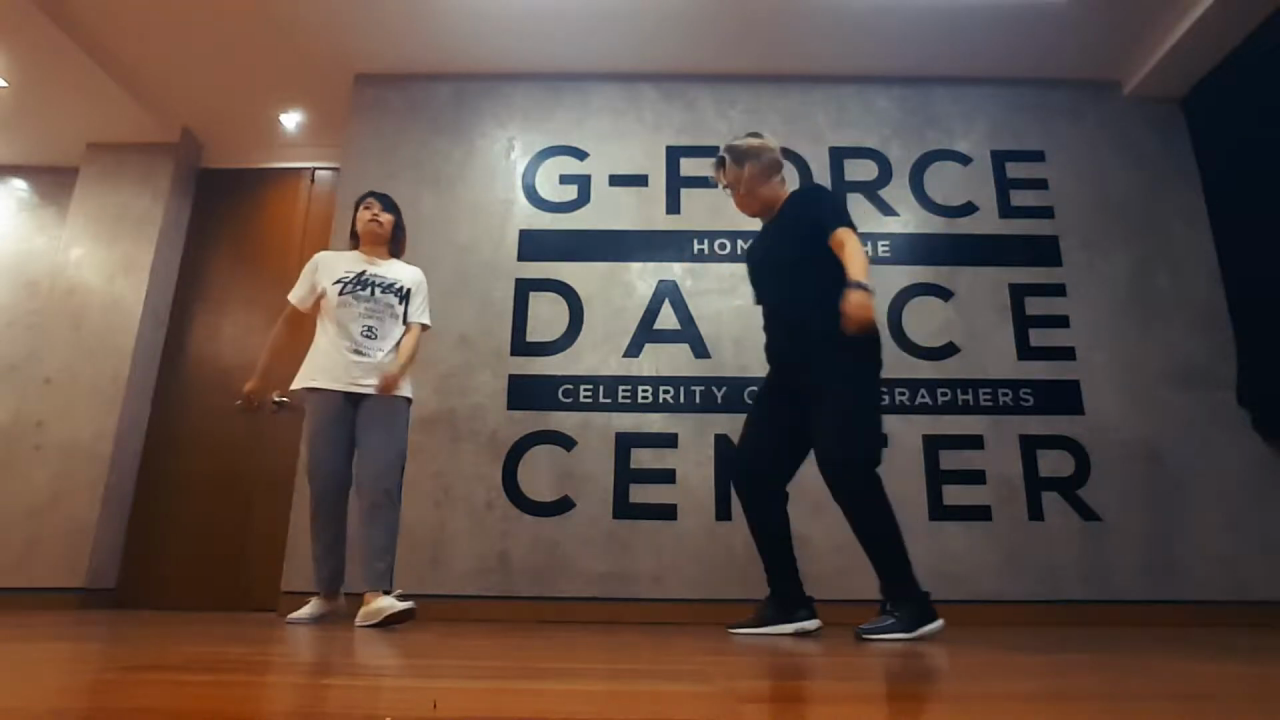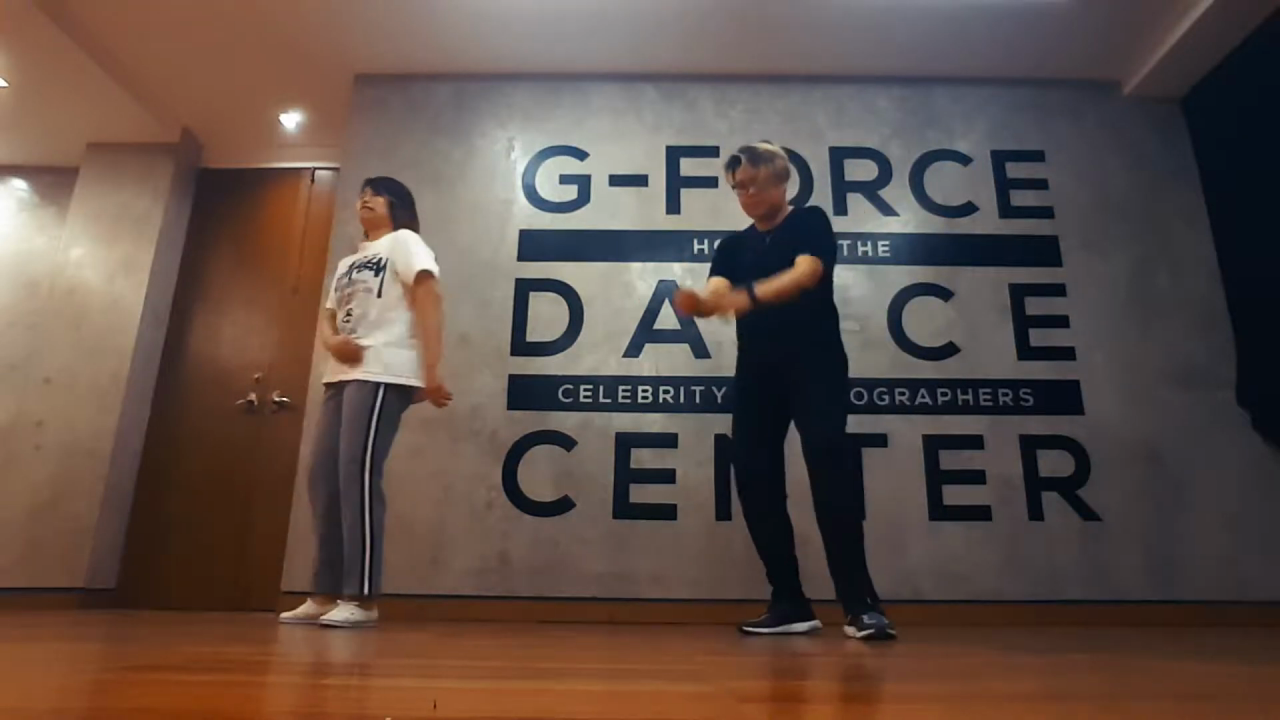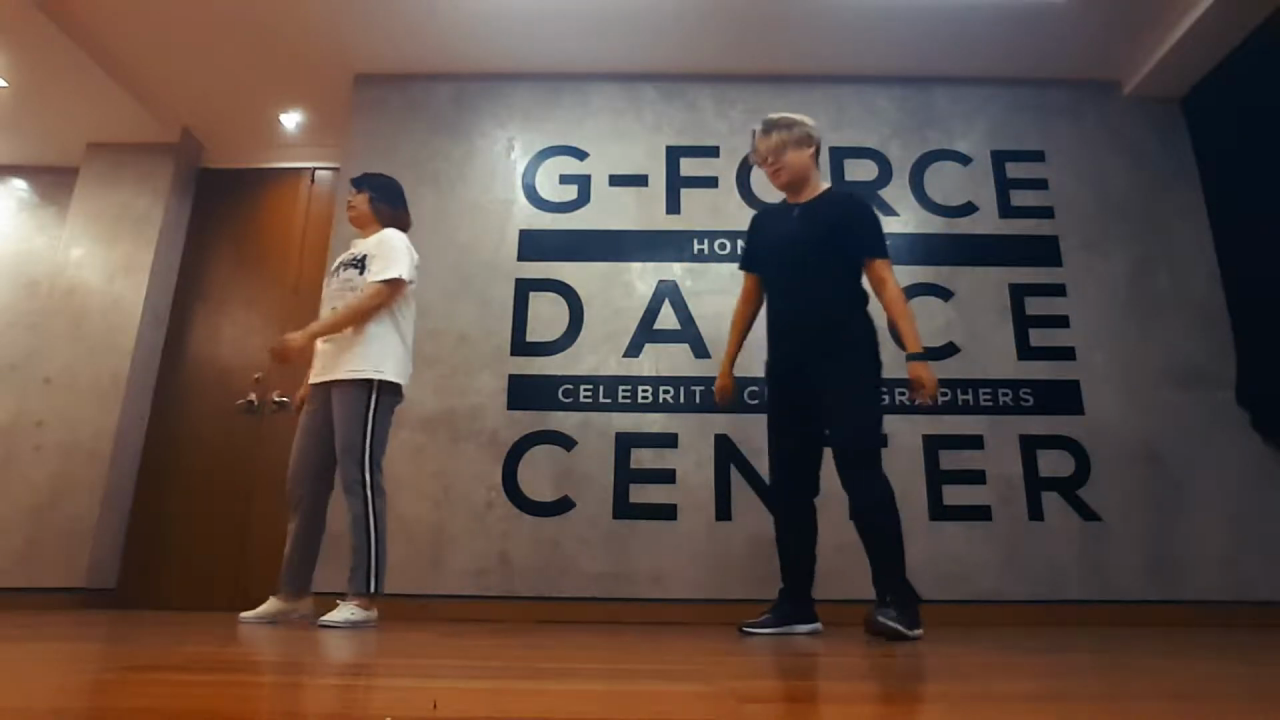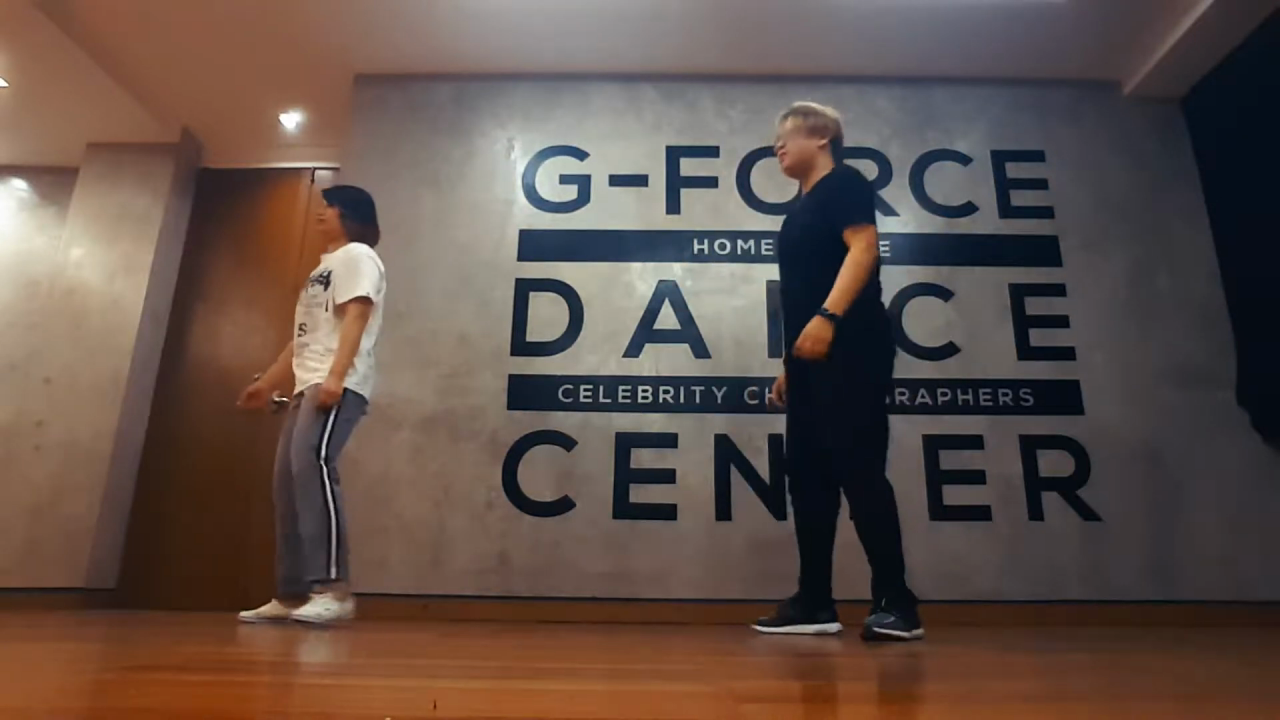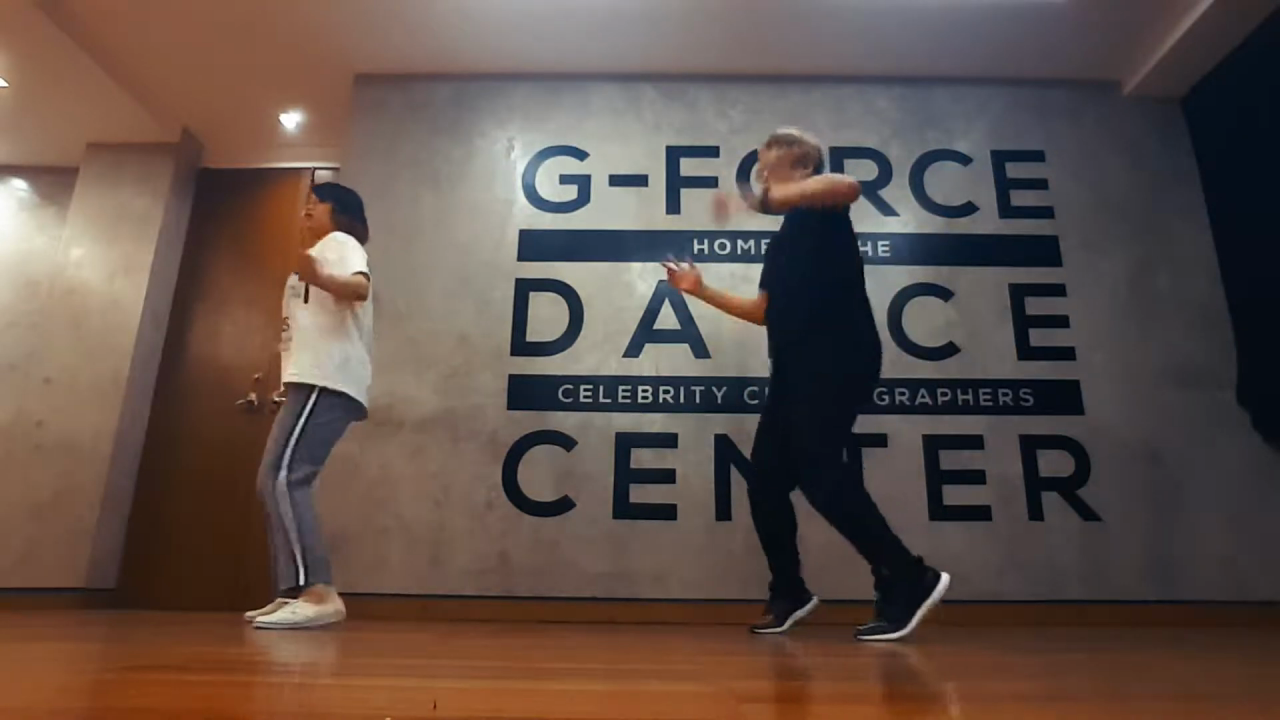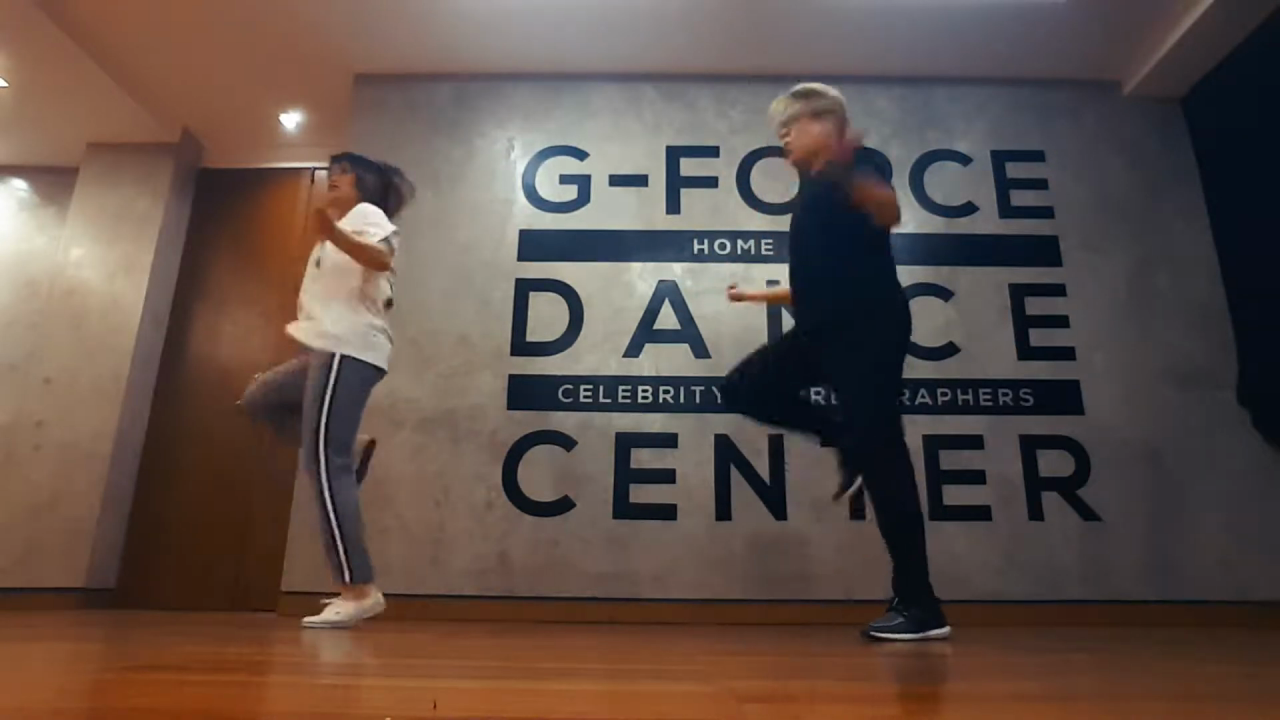
dt=0.5s
person 1, frame 1
left shoulder: (812, 204)
right shoulder: (758, 249)
left elbow: (847, 246)
left wrist: (859, 287)
right wrist: (771, 384)
left hip: (842, 361)
right hip: (788, 373)
left knee: (846, 472)
right knee: (751, 471)
left ankle: (906, 601)
right ankle: (787, 600)
person 1, frame 2
left shoulder: (810, 222)
right shoulder: (736, 246)
left elbow: (806, 273)
right elbow: (715, 295)
left wrist: (750, 295)
right wrist: (693, 301)
left hip: (815, 366)
right hip: (756, 374)
left knee: (829, 469)
right knee: (755, 482)
left ankle: (860, 601)
right ankle: (790, 602)
person 1, frame 3
left shoulder: (847, 207)
right shoulder: (763, 222)
left elbow: (884, 281)
right elbow: (751, 298)
left wrist: (915, 352)
right wrist: (728, 365)
left hip: (846, 363)
right hip: (787, 370)
left knee: (859, 470)
right knee: (788, 484)
left ankle: (897, 601)
right ankle: (796, 604)
person 1, frame 4
left shoulder: (845, 183)
right shoulder: (797, 212)
left elbow: (862, 249)
left wrist: (828, 316)
right wrist: (789, 366)
left hip: (851, 350)
right hip: (810, 358)
left knee: (858, 470)
right knee: (807, 477)
left ankle: (895, 602)
right ankle: (815, 602)
person 1, frame 5
left shoulder: (820, 213)
right shoulder: (785, 238)
left elbow: (847, 187)
right elbow: (762, 311)
left wrist: (775, 195)
right wrist: (698, 289)
left hip: (836, 359)
right hip: (795, 370)
left knee: (818, 467)
right knee: (765, 479)
left ankle: (909, 577)
right ankle: (789, 595)
person 1, frame 6
left shoulder: (853, 166)
right shoulder: (810, 196)
left elbow: (888, 213)
left wrist: (847, 167)
right wrist: (764, 295)
left hip: (869, 328)
right hip: (819, 329)
left knee: (879, 451)
right knee: (744, 387)
left ankle: (919, 604)
right ankle: (845, 433)
person 2, frame 1
left shoulder: (410, 277)
right shoulder: (324, 263)
left elbow: (413, 333)
right elbow: (290, 318)
left wrist: (398, 367)
right wrist: (259, 373)
left hip: (384, 390)
right hip: (326, 384)
left knee: (380, 485)
right knee: (325, 486)
left ankle: (377, 593)
right ankle: (327, 592)
person 2, frame 2
left shoulder: (403, 242)
right shoulder: (346, 263)
left elbow: (428, 297)
right elbow: (329, 319)
left wrist: (432, 366)
right wrist: (331, 340)
left hip: (382, 374)
right hip: (343, 374)
left knee: (357, 473)
right knee: (323, 480)
left ankle: (361, 598)
right ankle: (326, 594)
person 2, frame 3
left shoulder: (392, 241)
right shoulder: (346, 257)
left elbow: (377, 297)
left wrist: (305, 335)
right wrist: (308, 383)
left hip: (369, 375)
right hip: (330, 374)
left knee: (359, 477)
right knee: (305, 481)
left ankle: (362, 598)
right ankle: (293, 593)
person 2, frame 4
left shoulder: (357, 256)
right shoulder: (325, 266)
left elbow: (356, 318)
left wrist: (336, 376)
right wrist: (267, 382)
left hip: (339, 384)
right hip: (308, 384)
left knee: (312, 463)
right knee: (286, 482)
left ankle: (332, 587)
right ankle: (291, 595)
person 2, frame 5
left shoulder: (339, 244)
right shoulder: (321, 253)
left elbow: (359, 287)
left wrist: (317, 275)
left hip: (326, 381)
right hip: (316, 382)
left knee: (282, 477)
right knee: (278, 479)
left ankle: (320, 595)
right ankle: (296, 592)
person 2, frame 6
left shoulder: (367, 214)
right shoulder: (341, 221)
left elbow: (382, 259)
left wrist: (334, 234)
left hip: (346, 352)
right hip: (327, 350)
left knee: (324, 459)
right knee: (259, 399)
left ankle: (358, 589)
right ankle: (350, 454)
